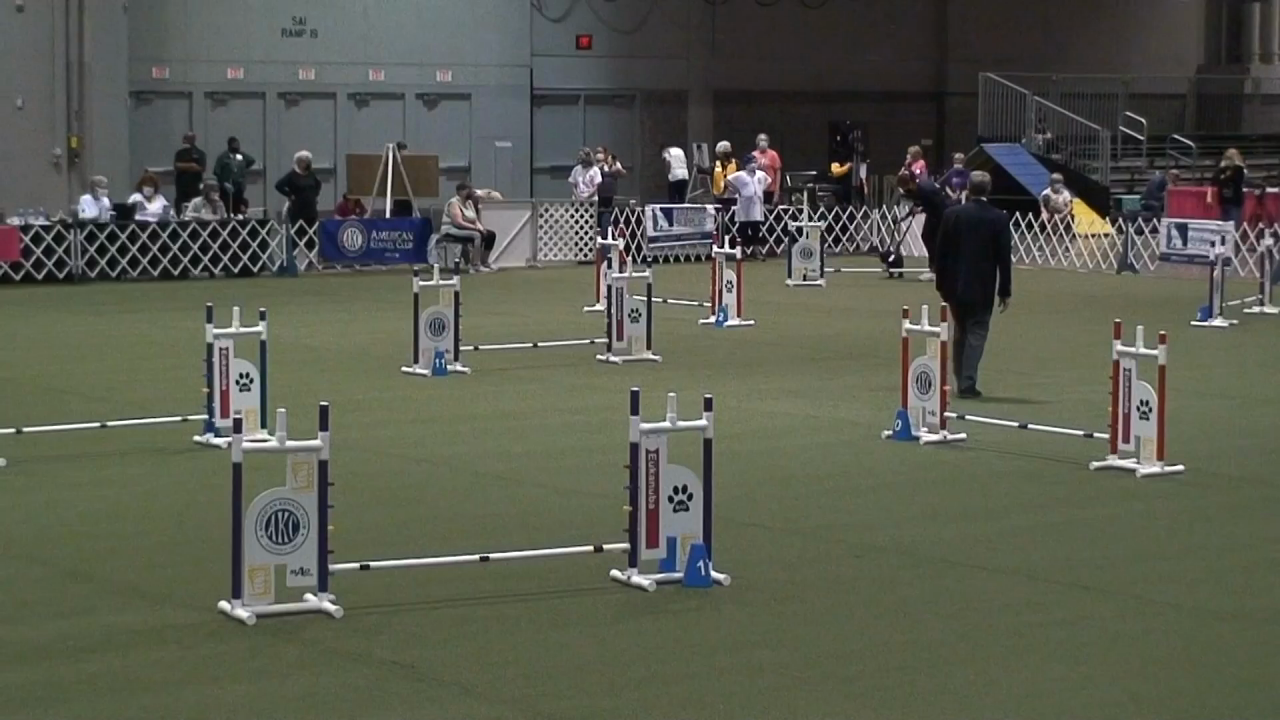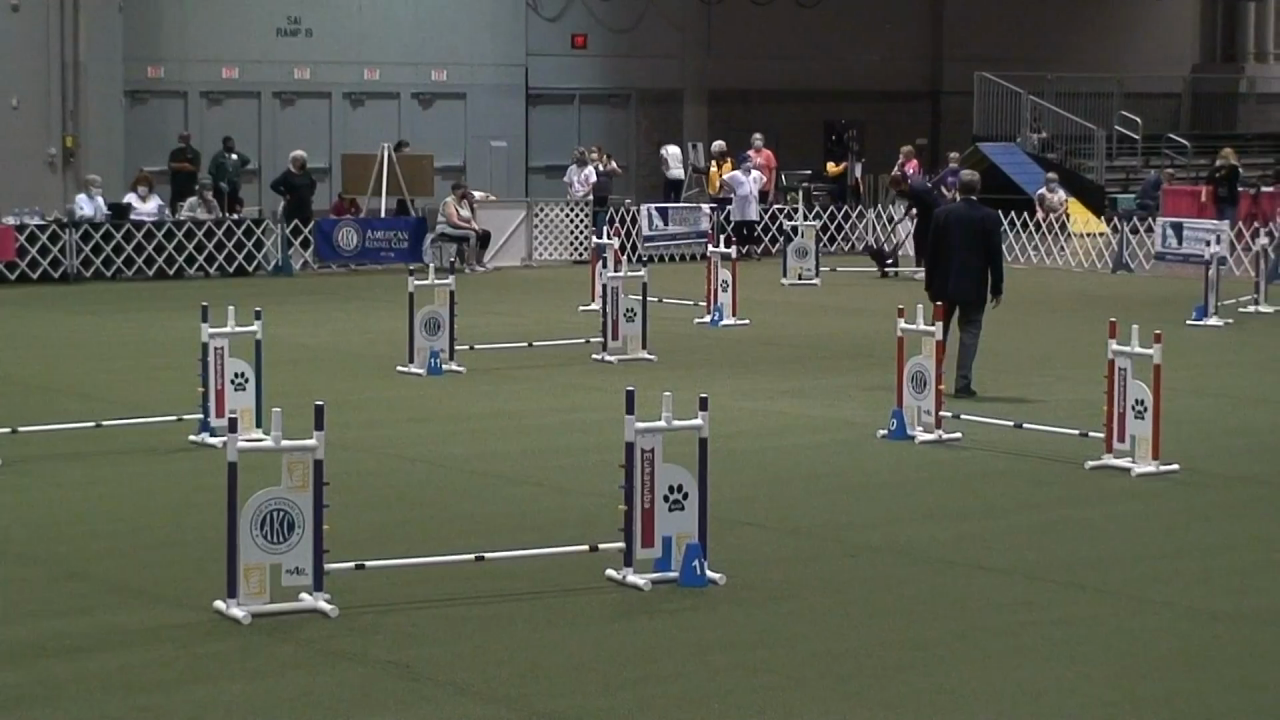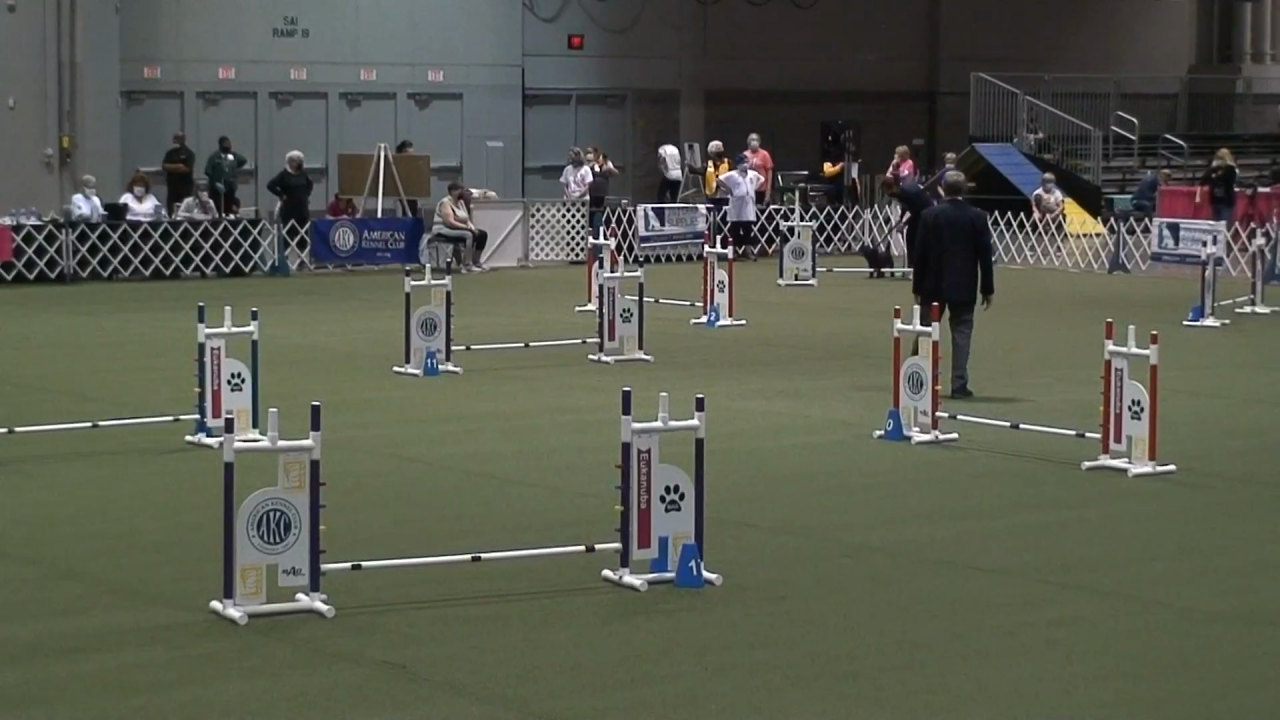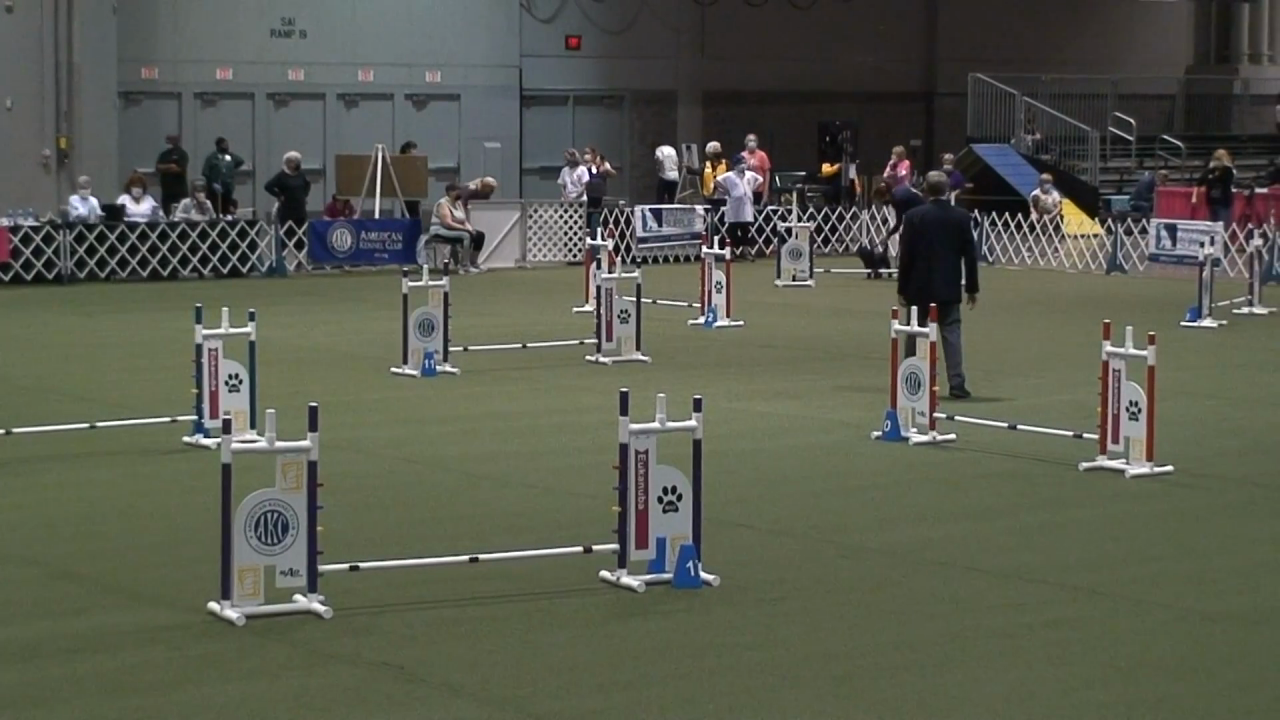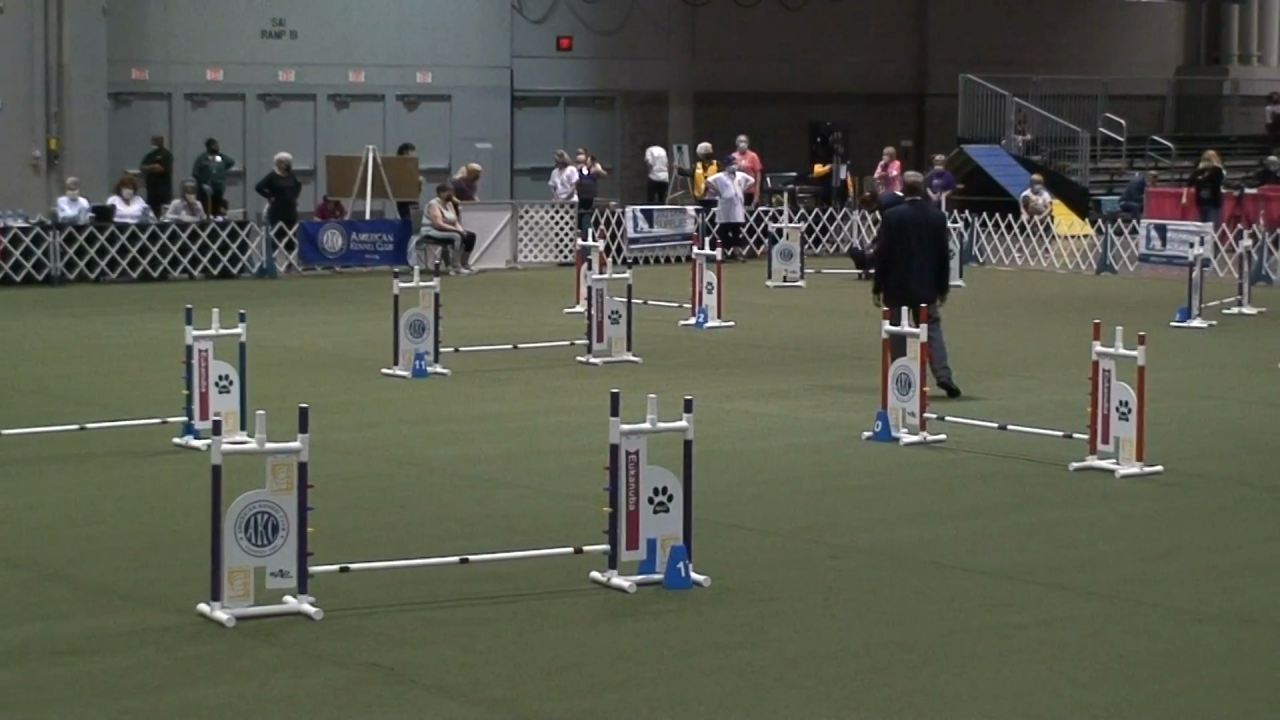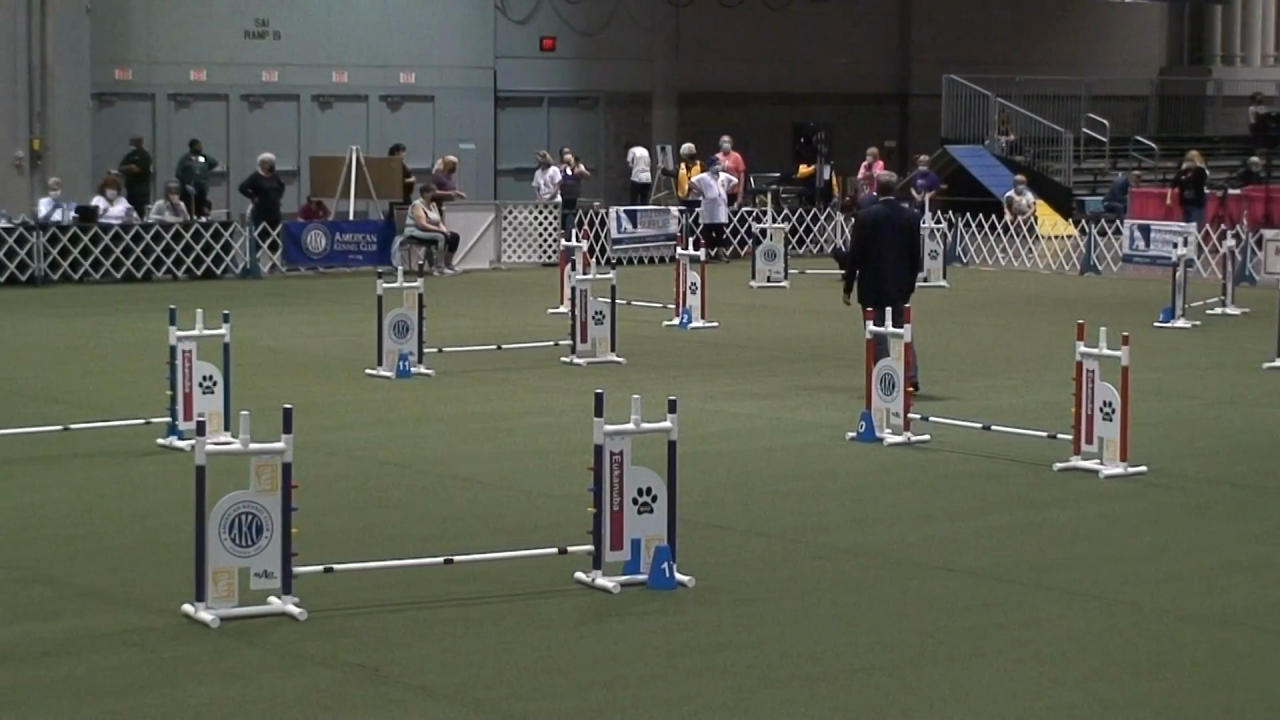
dt=0.2s
person 1, frame 1
left shoulder: (952, 214)
right shoulder: (999, 218)
left elbow: (941, 252)
right elbow: (1004, 257)
left wrist: (941, 284)
right wrist: (1005, 291)
left hip: (955, 285)
right hip: (982, 287)
left knee: (960, 331)
right knee: (976, 333)
left ankle: (959, 379)
right ankle: (967, 384)
person 1, frame 2
left shoulder: (942, 214)
right shoulder: (990, 217)
left elbow: (932, 252)
right elbow: (995, 255)
left wrist: (930, 284)
right wrist: (997, 288)
left hip: (944, 284)
right hip: (973, 286)
right knee: (969, 332)
right ankle: (963, 384)
person 1, frame 3
left shoulder: (930, 215)
right shoulder: (978, 217)
left elbow: (920, 254)
right elbow: (985, 255)
left wrist: (917, 286)
right wrist: (987, 288)
left hip: (933, 285)
right hip: (964, 286)
right knee: (961, 333)
right ankle: (959, 384)
person 1, frame 4
left shoulder: (914, 216)
right shoulder: (961, 216)
left elbow: (905, 255)
right elbow: (970, 254)
left wrist: (902, 288)
right wrist: (972, 287)
left hip: (919, 286)
right hip: (949, 287)
left knee: (913, 333)
right knee: (951, 333)
right ankle: (956, 383)
person 1, frame 5
left shoulder: (891, 216)
right shoulder: (937, 216)
left elbow: (881, 255)
right elbow: (943, 255)
left wrist: (877, 287)
right wrist: (943, 287)
left hip: (897, 287)
right hip: (926, 287)
left knee: (898, 334)
right knee: (933, 330)
right ankle: (944, 377)
person 1, frame 6
left shoulder: (865, 217)
right shoulder: (911, 217)
left elbow: (854, 256)
right elbow: (916, 256)
left wrist: (847, 288)
right wrist: (910, 285)
left hip: (872, 287)
right hip: (899, 288)
left knee: (878, 333)
right knee: (901, 330)
right ankle: (910, 374)
